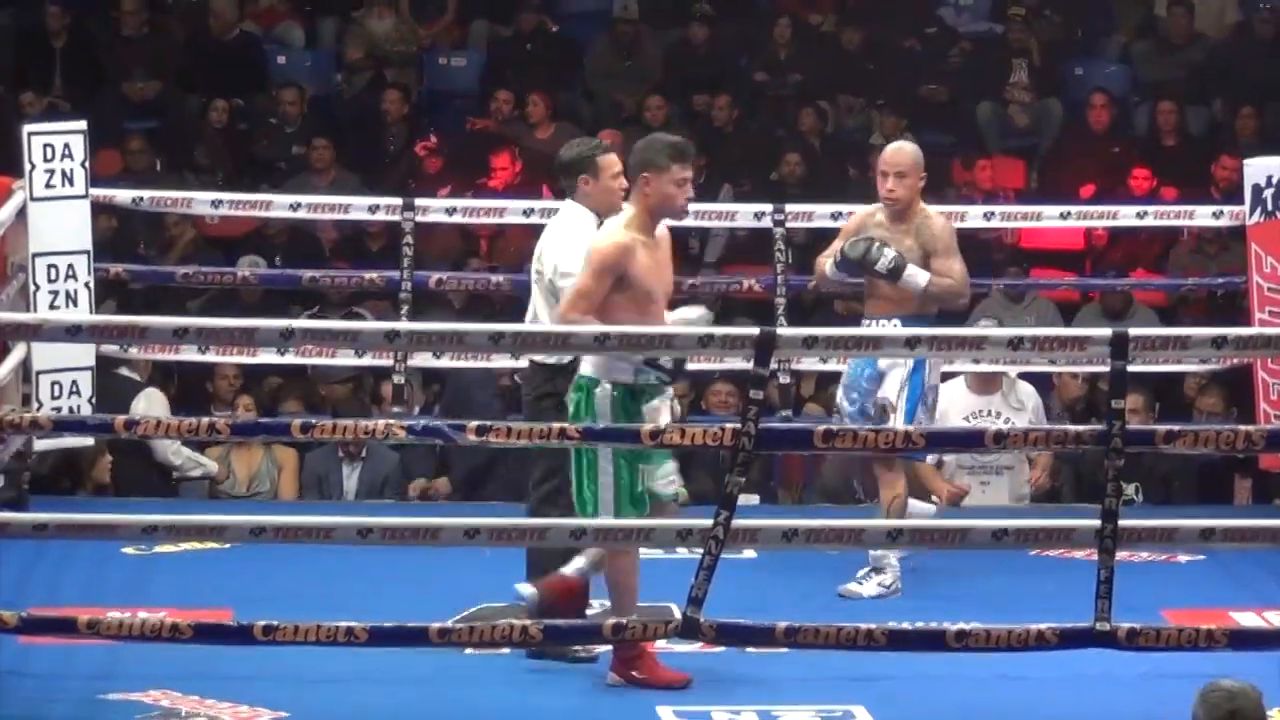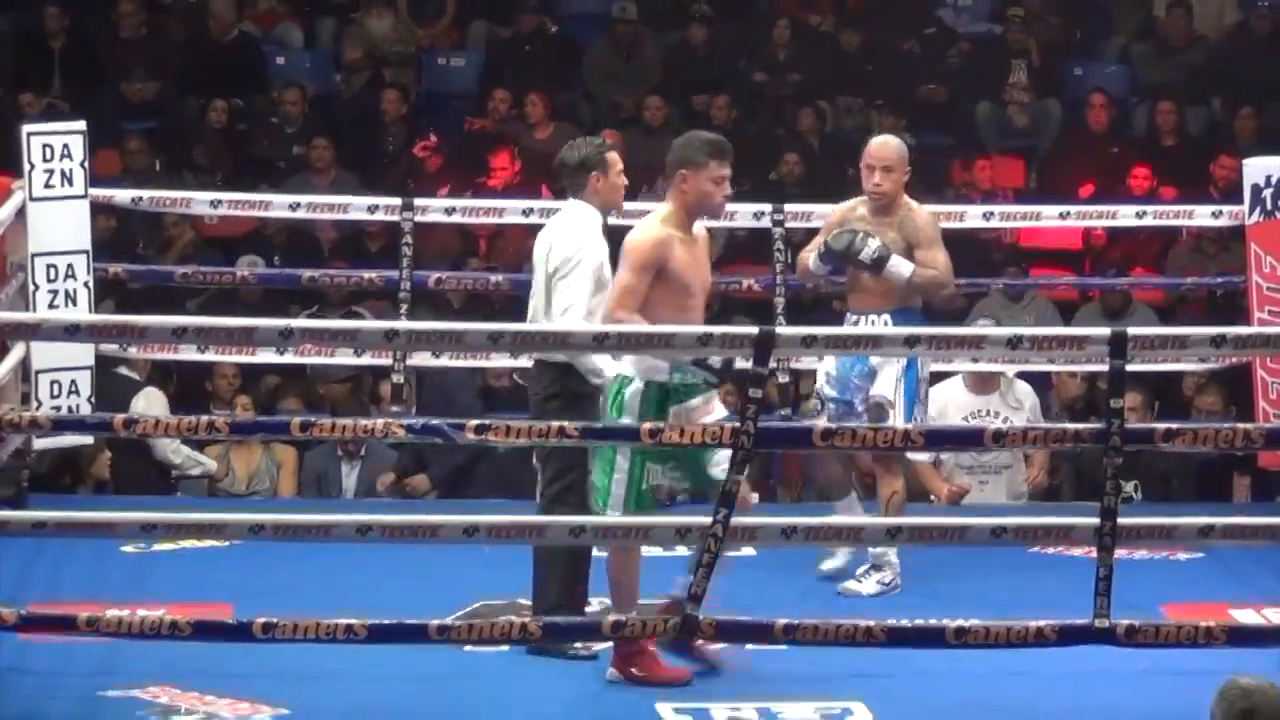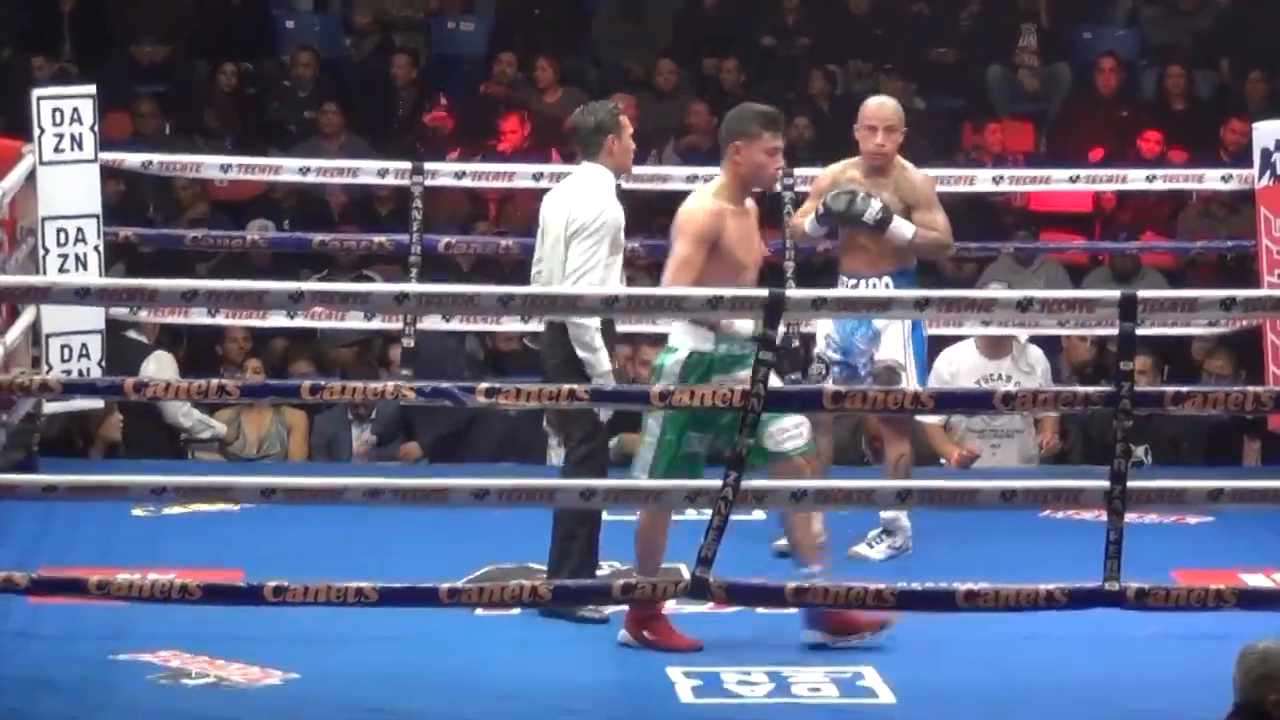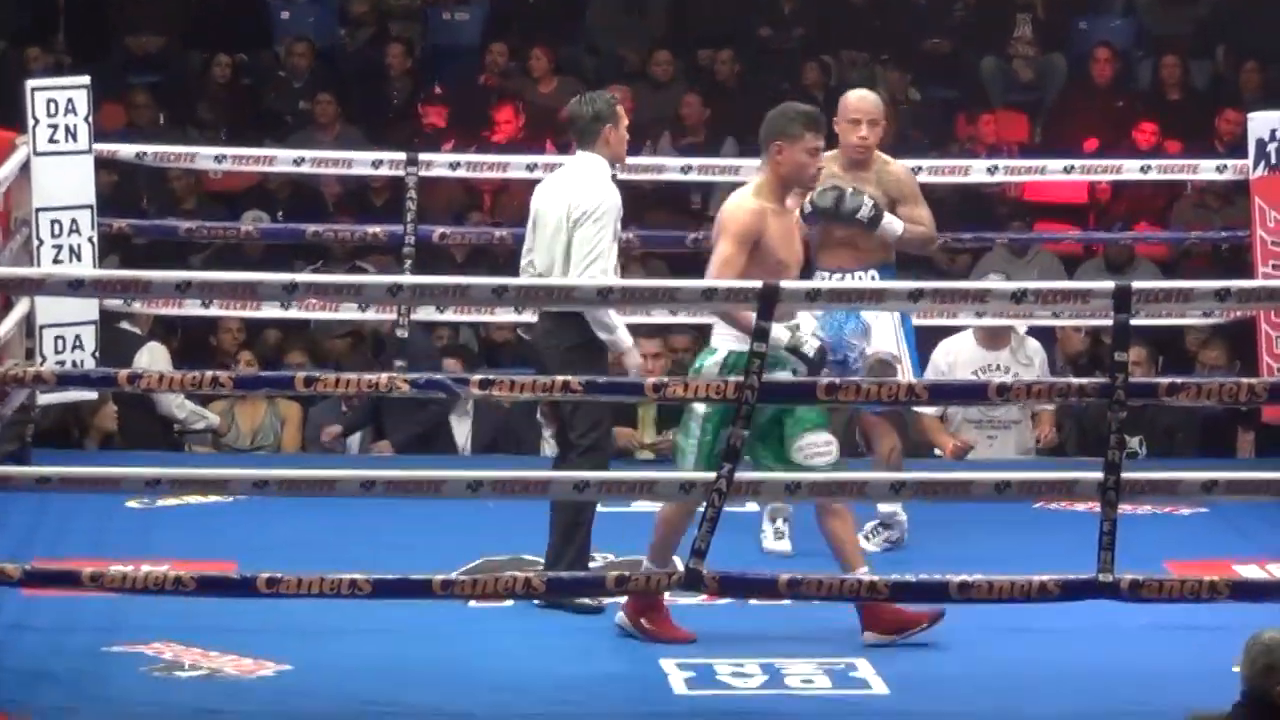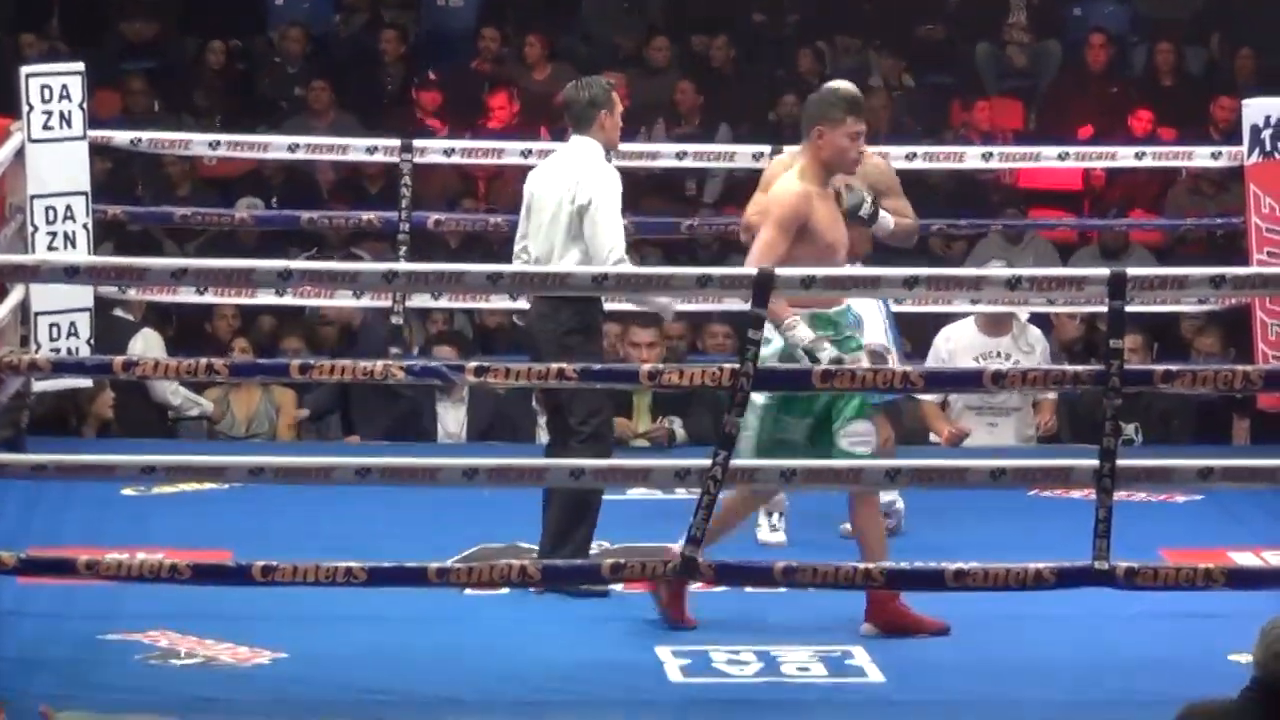
dt=0.1s
person 1, frame 1
left shoulder: (661, 237)
right shoulder: (614, 243)
right elbow: (567, 319)
right wrist: (640, 349)
left hip: (646, 389)
right hip: (609, 390)
left knee: (661, 507)
right knee: (626, 523)
left ankle: (553, 589)
right ankle: (631, 653)
person 1, frame 2
left shoulder: (699, 236)
right shoulder: (651, 238)
right elbow: (616, 317)
left hip: (689, 387)
right hip: (644, 390)
left knee: (736, 499)
right knee: (630, 520)
left ankle: (683, 618)
right ankle: (629, 651)
person 1, frame 3
left shoulder: (749, 210)
right shoulder: (703, 211)
right elbow: (675, 292)
right wrist: (743, 328)
left hip: (743, 359)
right hip: (695, 359)
left knee: (798, 466)
left ankle: (825, 610)
right ankle: (641, 615)
person 1, frame 4
left shoulder: (788, 209)
right shoulder: (745, 210)
right wrist: (781, 339)
left hip: (781, 360)
right hip: (735, 360)
left ankle: (874, 610)
right ankle: (642, 605)
person 1, frame 5
left shoulder: (831, 192)
right shoulder: (792, 195)
right elbow: (758, 277)
right wrist: (803, 342)
left hip: (839, 340)
right hip: (794, 349)
right knee: (760, 485)
left ankle: (884, 604)
right ankle: (674, 574)
person 2, frame 1
left shoulder: (573, 232)
right shoulder: (572, 241)
left hip: (565, 380)
right hip: (558, 384)
left knee: (575, 501)
right knee: (554, 504)
left ankle: (568, 616)
person 2, frame 2
left shoulder: (567, 229)
right shoulder: (581, 239)
right elbow: (571, 329)
right wrist: (616, 379)
left hip: (566, 379)
right hip: (566, 382)
left knee: (575, 499)
right knee: (564, 502)
left ankle: (568, 613)
person 2, frame 3
left shoulder: (560, 194)
right shoulder: (601, 203)
right elbow: (582, 294)
right wrist: (601, 365)
left hip: (561, 336)
right hip: (579, 345)
left knee: (584, 459)
right knee: (586, 462)
left ankle: (577, 576)
right ankle: (565, 587)
person 2, frame 4
left shoulder: (550, 186)
right shoulder: (600, 191)
left elbow: (530, 268)
right elbow: (589, 281)
right wrist: (623, 345)
left hip: (552, 325)
right hip: (578, 332)
left knee: (575, 449)
right knee: (588, 452)
left ankle: (570, 566)
right ankle: (563, 576)
person 2, frame 5
left shoulder: (543, 171)
right shoulder: (598, 175)
left elbow: (523, 251)
right elbow: (609, 262)
right wrist: (660, 300)
left hip: (544, 309)
right hip: (574, 316)
left knee: (564, 433)
right knee: (590, 435)
left ankle: (557, 553)
right ankle: (566, 561)
person 3, frame 1
left shoulder: (934, 228)
right shoulder: (863, 220)
left elbow: (958, 293)
right elbow: (821, 274)
left wrist: (903, 271)
right wrist: (843, 261)
left knee: (888, 453)
left ankle: (886, 566)
right ankle: (916, 512)
person 3, frame 2
left shoulder: (917, 221)
right shoulder: (845, 214)
left elbow: (942, 283)
right elbow: (804, 269)
left wrist: (886, 262)
right wrist: (827, 254)
right hip: (853, 333)
left knee: (884, 450)
left ankle: (885, 564)
person 3, frame 3
left shoulder: (914, 182)
right shoulder: (835, 177)
left elbow: (942, 244)
right elbow: (797, 229)
left wrist: (888, 223)
right wrist: (823, 217)
right hip: (845, 296)
left knee: (889, 414)
right knee: (821, 407)
left ankle: (893, 524)
person 3, frame 4
left shoulder: (895, 176)
left elbow: (927, 237)
left wrist: (878, 220)
right wrist: (806, 214)
left knee: (880, 407)
left ankle: (890, 516)
right ankle: (779, 510)
person 3, frame 5
left shoulder: (876, 168)
right shoulder: (786, 168)
left elbow: (909, 227)
right elbow: (749, 226)
left wrist: (874, 216)
left ankle: (886, 500)
right ankle: (771, 503)
